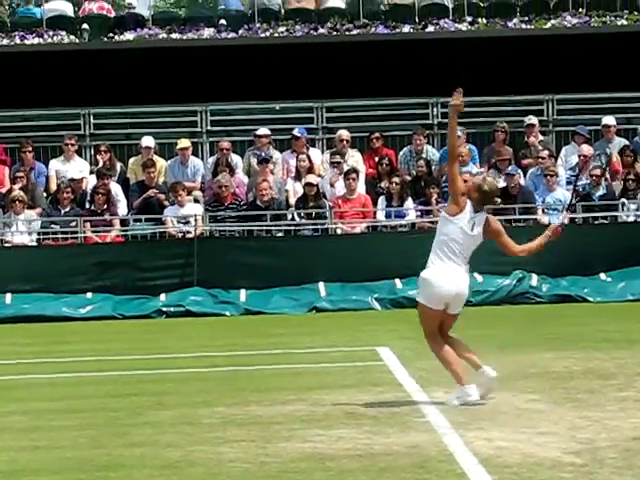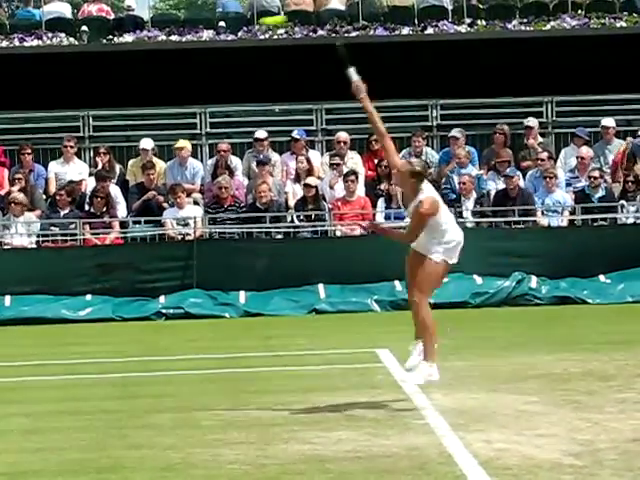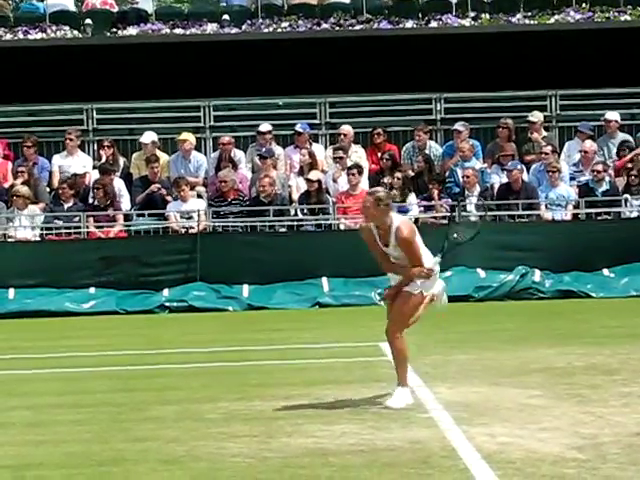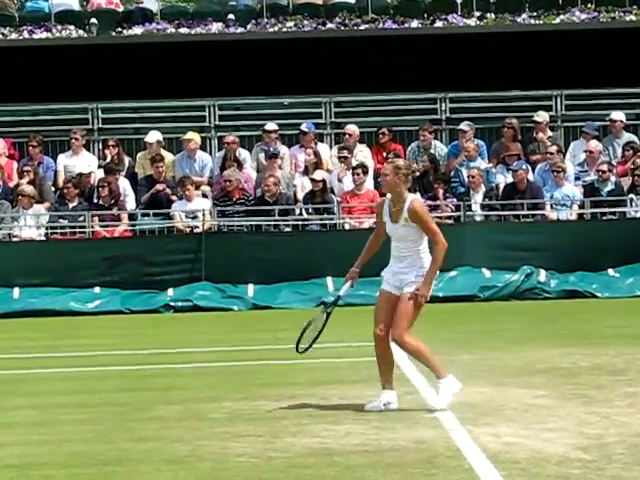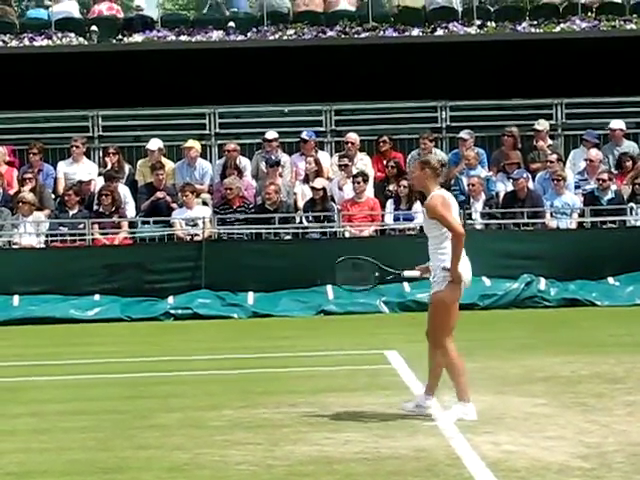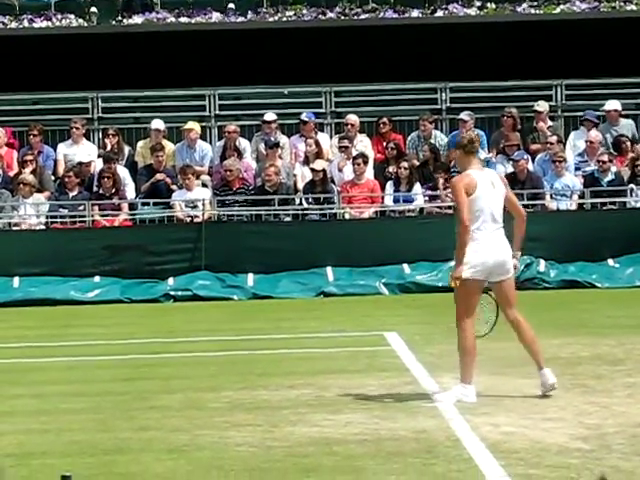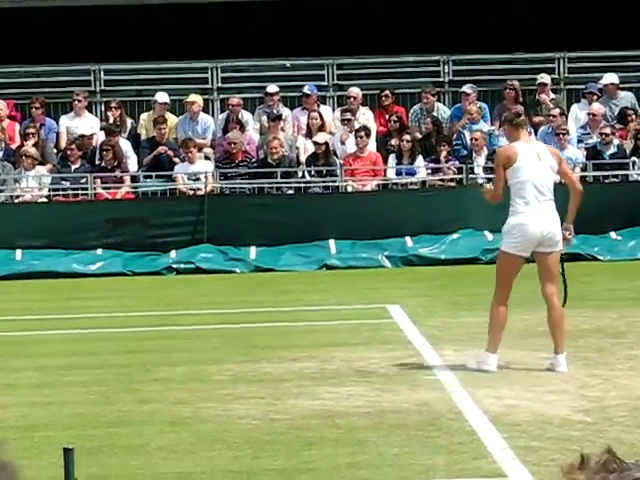
dt=0.4s
person 1, frame 1
left shoulder: (460, 200)
right shoulder: (491, 222)
left elbow: (452, 161)
right elbow: (518, 251)
left wrist: (453, 116)
right wrist: (548, 235)
left hip: (434, 282)
right hip: (460, 284)
left knee: (433, 338)
right knee: (443, 336)
left ankle: (467, 388)
right ankle: (482, 372)
person 1, frame 2
left shoulder: (424, 205)
right shoulder: (410, 179)
left elbow: (410, 236)
right elbow: (384, 139)
left wrist: (380, 230)
right wrist: (365, 101)
left hip: (442, 248)
right hip: (424, 244)
left knee: (417, 300)
right knee: (413, 293)
left ankle: (428, 365)
right ankle: (421, 344)
person 1, frame 3
left shoulder: (403, 231)
right shoulder: (367, 228)
left elbow: (417, 267)
right elbow: (385, 263)
left wrist: (394, 289)
right wrist: (417, 270)
left hip: (421, 274)
right hip: (403, 273)
left knee: (393, 331)
right knee: (398, 325)
left ankle: (403, 390)
right ankle: (432, 295)
person 1, frame 4
left shoulder: (415, 206)
right shoulder: (383, 204)
left elbow: (440, 243)
right elbow: (378, 236)
left wrist: (428, 282)
right wrist: (358, 265)
left hip: (415, 278)
right hip: (393, 275)
left knee: (400, 336)
right knee: (380, 335)
left ankle: (446, 380)
right ankle: (387, 394)
person 1, frame 5
left shoulder: (433, 201)
right shoulder: (443, 196)
left elbow: (458, 232)
left wrist: (453, 269)
right wrist: (433, 265)
left hip: (449, 274)
right hip: (451, 271)
left knee: (442, 340)
right knee: (435, 337)
left ankle: (465, 404)
right ankle: (428, 397)
person 1, frame 6
left shoulder: (461, 181)
right shoulder: (498, 178)
left elbow: (465, 223)
right elbow: (520, 215)
left wrist: (458, 264)
right wrist: (515, 250)
left hip: (476, 254)
right hip: (501, 251)
left knee: (465, 320)
right knee: (513, 316)
left ankle: (466, 386)
right ankle: (545, 373)
person 1, frame 7
left shoulder: (506, 152)
right shoulder: (552, 152)
left elbow: (497, 195)
right elbow: (576, 188)
left wrist: (488, 191)
right wrist: (568, 223)
left hip: (522, 225)
right hip: (551, 224)
left knee: (501, 293)
right knee: (551, 293)
left ankle: (490, 356)
right ankle: (559, 357)
